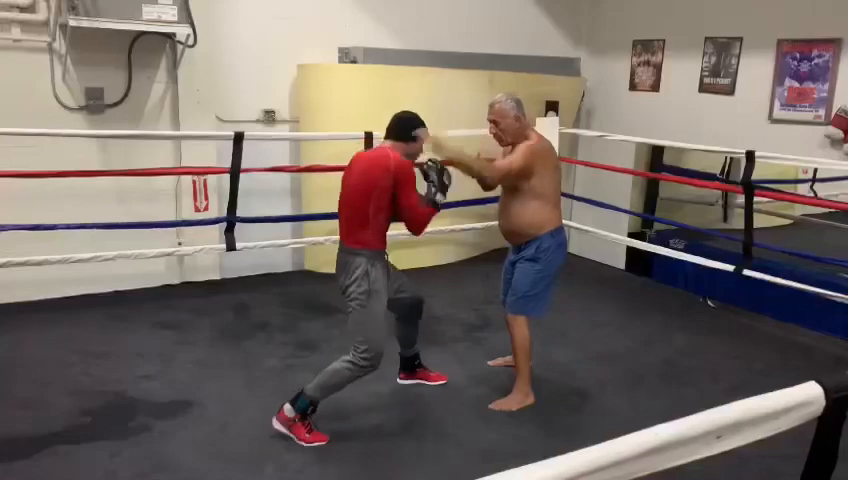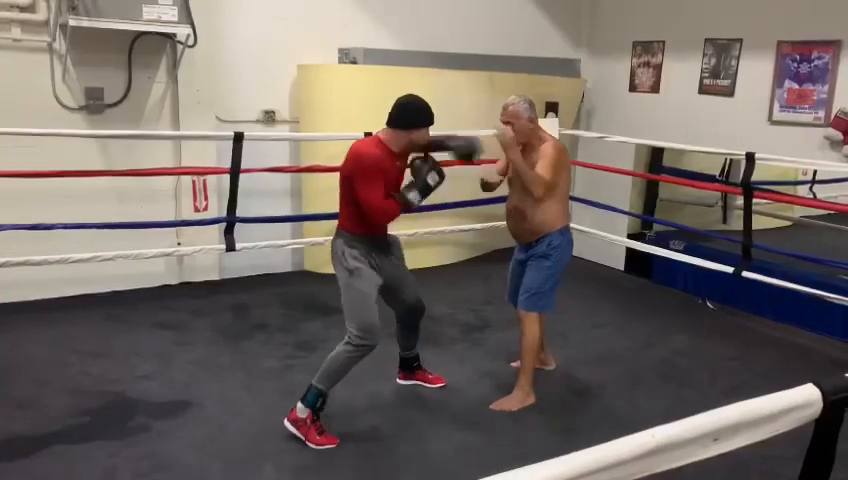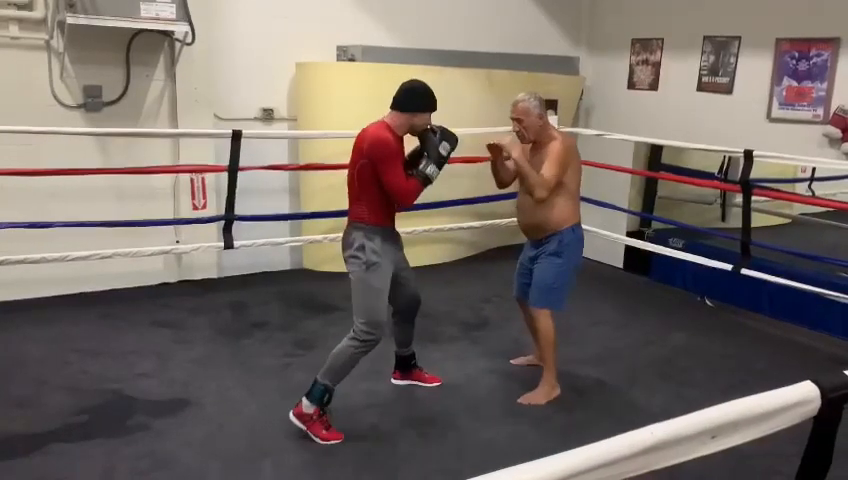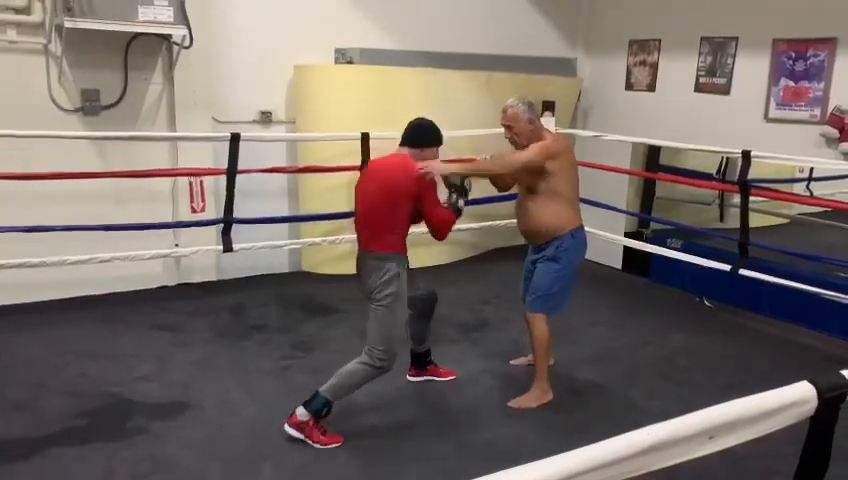
dt=0.5s
person 1, frame 1
left shoulder: (359, 160)
right shoulder: (400, 165)
right elbow: (416, 224)
left wrist: (403, 200)
right wrist: (437, 190)
left hip: (365, 257)
right hip: (363, 264)
left knee: (412, 303)
right knee: (367, 356)
left ankle: (410, 368)
right ankle: (294, 412)
person 1, frame 2
left shoulder: (397, 147)
right shoulder: (364, 154)
left elbow: (424, 148)
right elbow: (379, 213)
left wrist: (450, 144)
right wrist: (420, 187)
left hip: (383, 245)
right hip: (354, 249)
left knee: (412, 306)
right knee: (364, 337)
left ankle: (409, 369)
right ankle: (304, 412)
person 1, frame 3
left shoulder: (389, 136)
right shoulder: (379, 140)
left elbow: (397, 175)
right elbow: (404, 196)
left wrist: (423, 152)
right wrist: (433, 160)
left hip: (386, 237)
right hip: (367, 241)
left knee: (409, 301)
right knee: (368, 331)
left ankle: (405, 368)
right ankle: (309, 407)
person 1, frame 4
left shoulder: (376, 167)
right shoulder: (418, 176)
right elbow: (440, 231)
right wrist: (459, 196)
left hip: (373, 260)
right hip: (386, 266)
left knee: (425, 298)
right knee: (378, 358)
left ankle: (421, 364)
right ankle: (304, 416)
person 2, frame 1
left shoulder: (534, 147)
right shoulder: (512, 147)
left elbow: (491, 172)
right elbow: (490, 182)
left wrist: (447, 151)
right wrist: (472, 162)
left hip: (543, 245)
right hip: (522, 243)
left knee: (517, 314)
right knee: (510, 304)
left ankle: (522, 391)
right ankle: (518, 356)
person 2, frame 2
left shoulder: (550, 148)
right shoulder: (516, 148)
left elbow: (538, 190)
right elbow: (497, 176)
left wrist: (508, 151)
right wrist: (490, 178)
left hip: (550, 244)
right hip: (525, 242)
left knee: (528, 311)
right knee: (521, 304)
left ankle: (524, 391)
right ankle: (543, 357)
person 2, frame 3
left shoulder: (559, 146)
right shoulder: (528, 145)
left elbow: (541, 191)
right elbow: (504, 182)
left wrist: (517, 157)
right wrist: (498, 158)
left hip: (561, 240)
right hip: (536, 239)
left knee: (541, 307)
right knee: (524, 298)
left ankle: (549, 384)
right ankle: (541, 353)
person 2, frame 4
left shoulder: (550, 148)
right shoulder: (528, 148)
left elbow: (503, 168)
right elbow: (505, 183)
left wrist: (448, 166)
right wrist: (485, 171)
left hip: (564, 243)
right hip: (543, 242)
left knee: (535, 311)
right knee: (532, 304)
left ankle: (541, 389)
right ankle: (541, 355)
